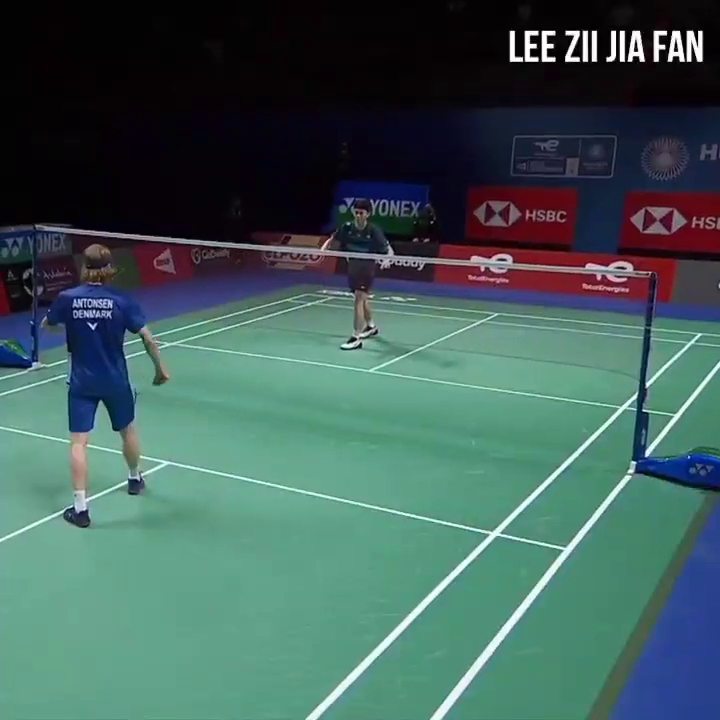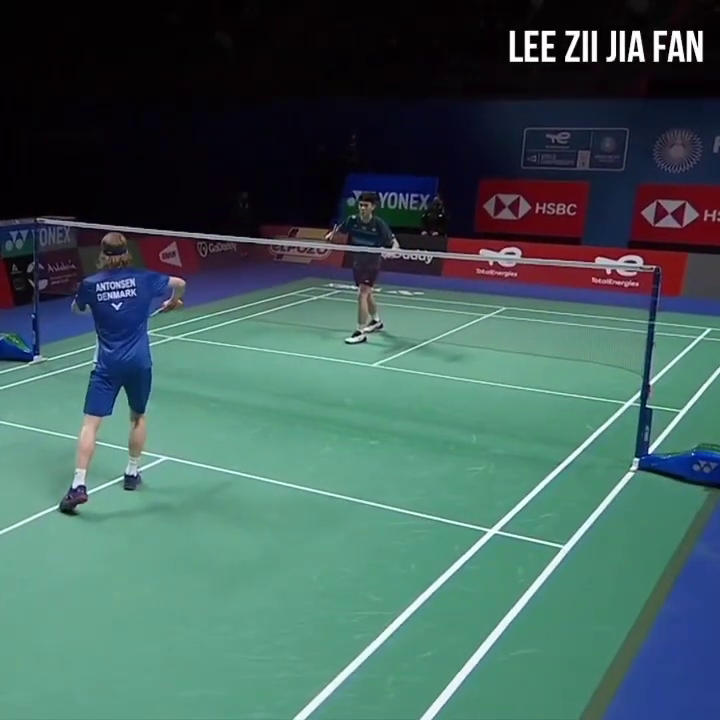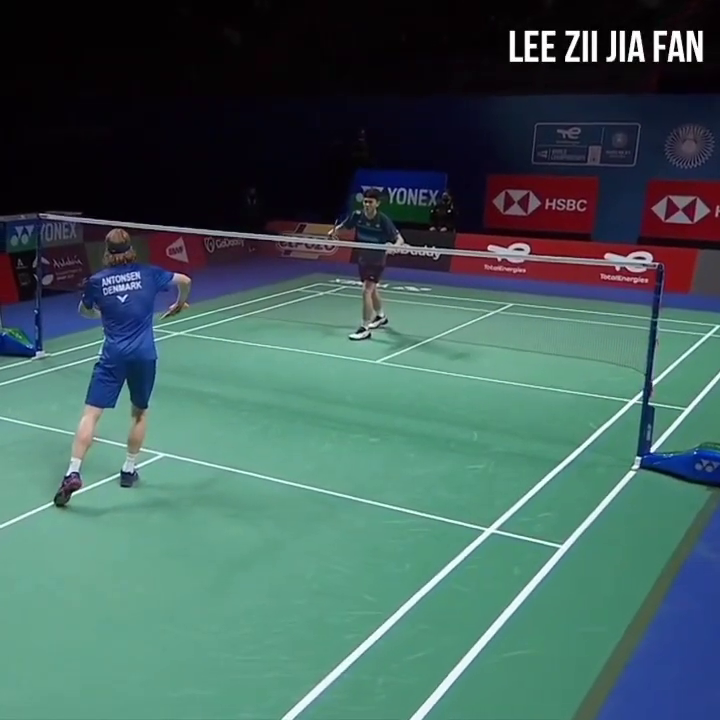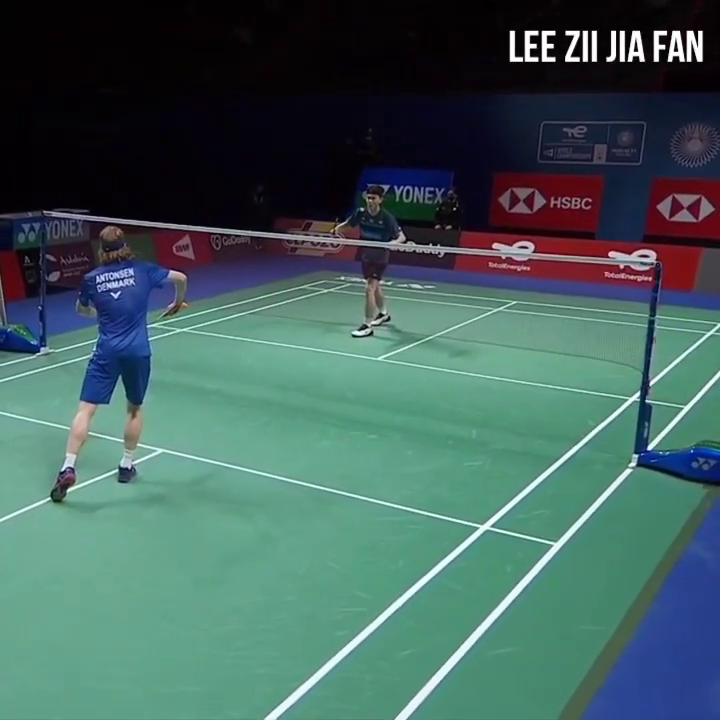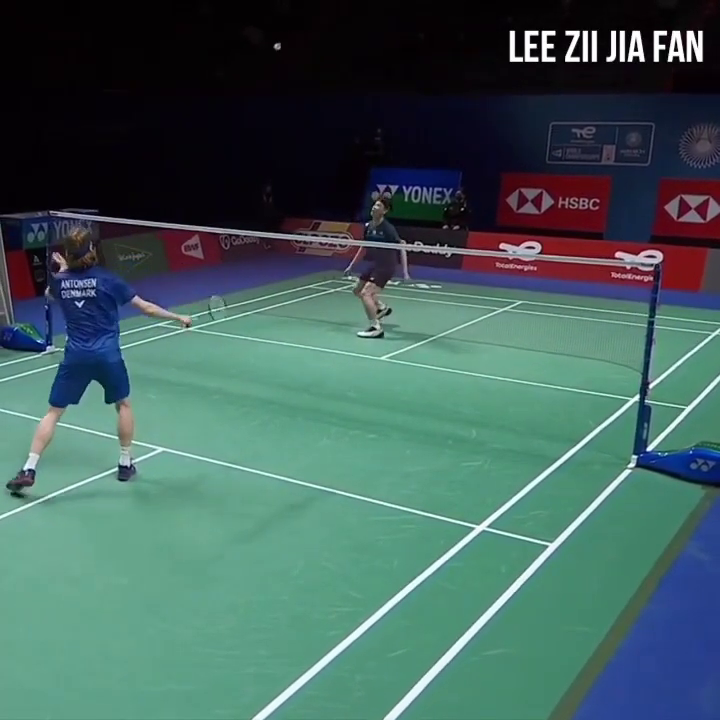
dt=0.7s
person 1, frame 1
left shoulder: (67, 298)
right shoulder: (121, 301)
left elbow: (46, 325)
right elbow: (148, 339)
right wrist: (160, 369)
left hip: (82, 382)
right hip: (115, 380)
left knee: (78, 442)
right knee: (128, 430)
left ankle: (80, 508)
right ankle: (135, 479)
person 1, frame 2
left shoulder: (90, 284)
right shoulder: (142, 278)
left elbow: (77, 309)
right elbow: (180, 283)
right wrist: (173, 301)
left hip: (107, 364)
right hip: (138, 362)
left knee: (90, 423)
right knee: (138, 417)
left ankle: (79, 486)
right ankle: (132, 473)
person 1, frame 3
left shoulder: (97, 280)
right shoulder: (148, 273)
left elbow: (84, 311)
right elbow: (185, 280)
right wrist: (179, 304)
left hip: (113, 355)
right hip: (143, 355)
left knee: (91, 414)
right knee: (139, 412)
left ankle: (73, 473)
right ankle: (129, 470)
person 1, frame 4
left shoulder: (92, 278)
right shoulder: (142, 270)
left elbow: (82, 310)
right elbow: (181, 278)
right wrist: (178, 303)
left hip: (107, 351)
right hip: (137, 351)
left knee: (86, 410)
right knee: (135, 408)
left ankle: (68, 468)
right ankle: (126, 465)
person 1, frame 5
left shoulder: (59, 281)
right shoulder: (107, 279)
left elbow: (50, 293)
right elbow: (144, 307)
left wrist: (63, 269)
right wrist: (178, 318)
left hip: (75, 355)
right hip: (106, 354)
left knee: (53, 413)
right knee: (123, 405)
left ankle: (28, 471)
right ankle: (125, 464)
